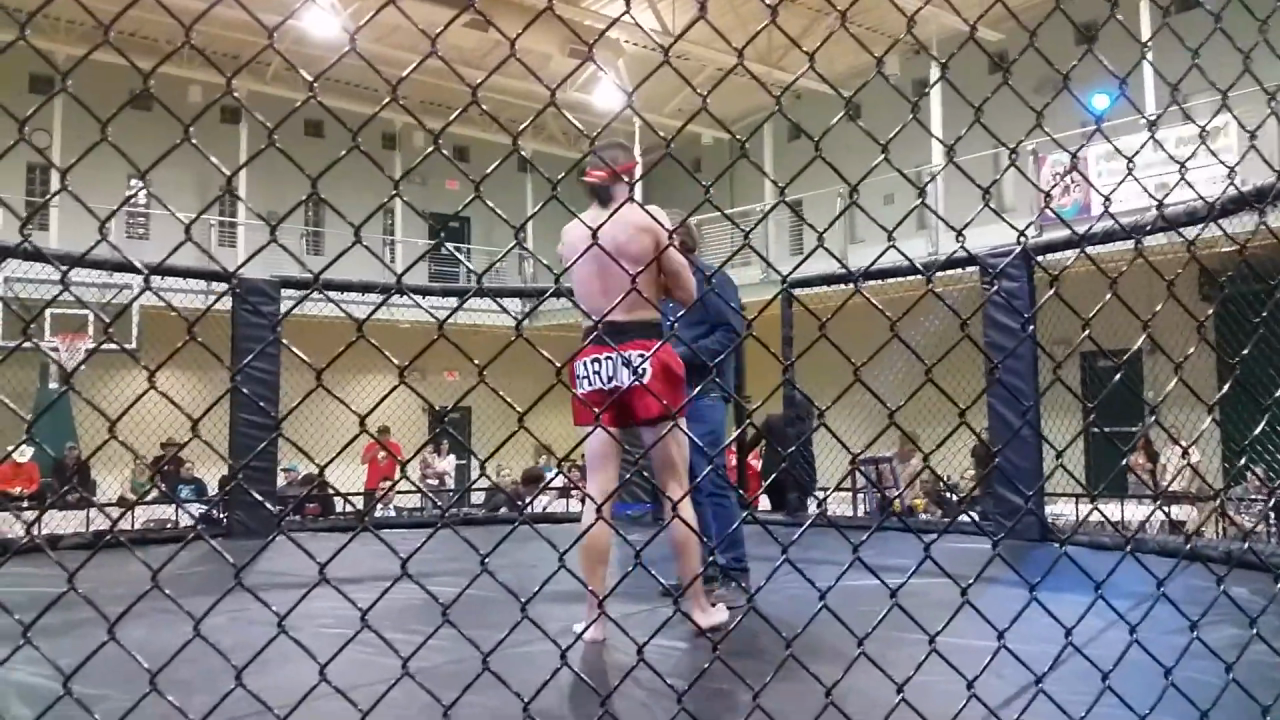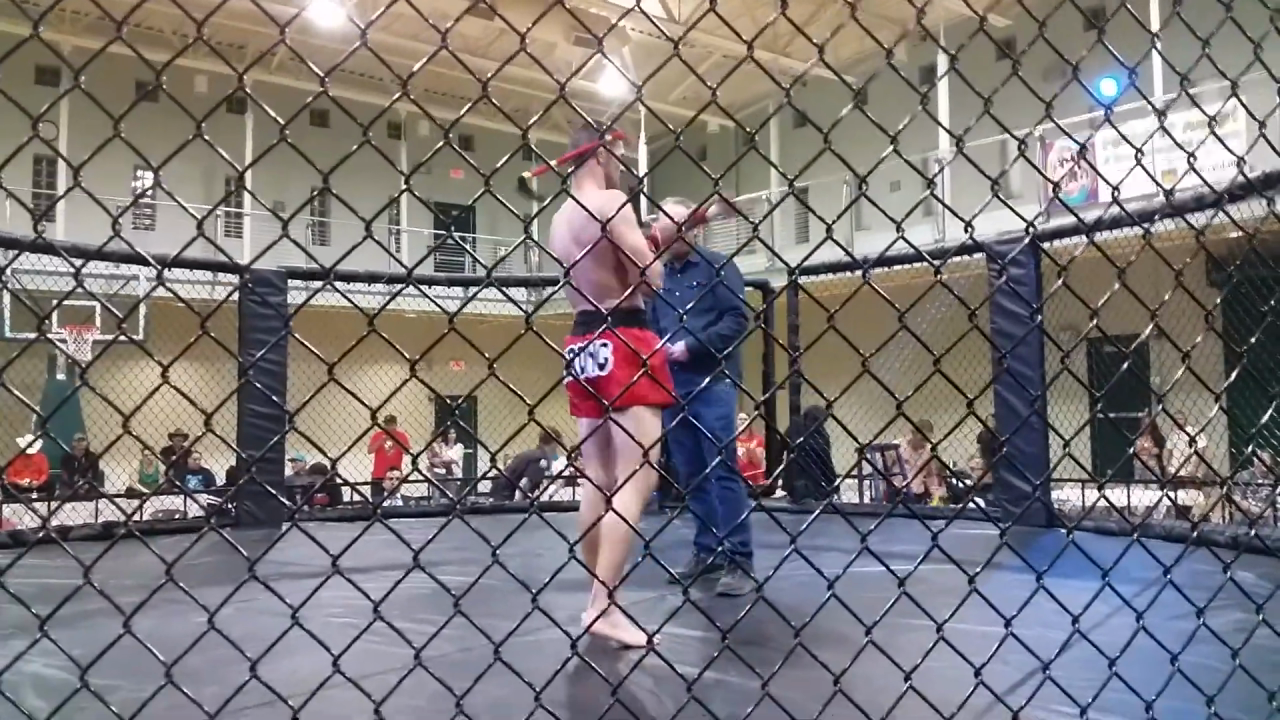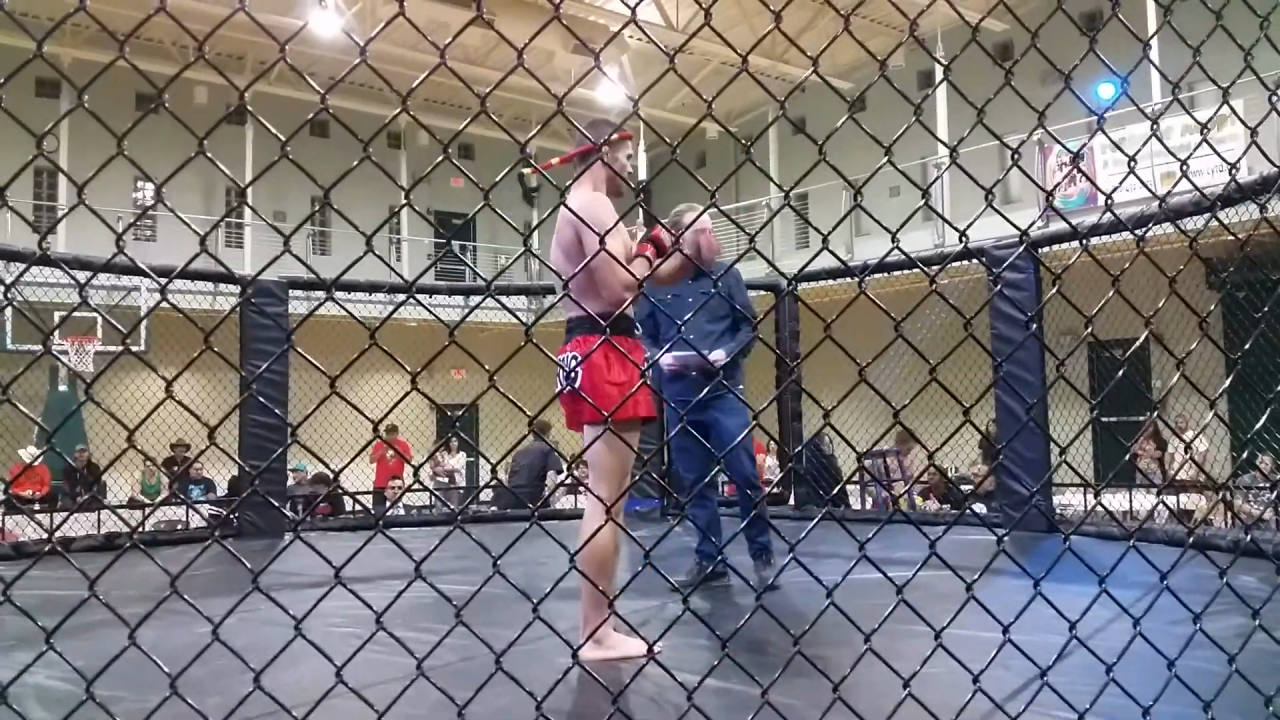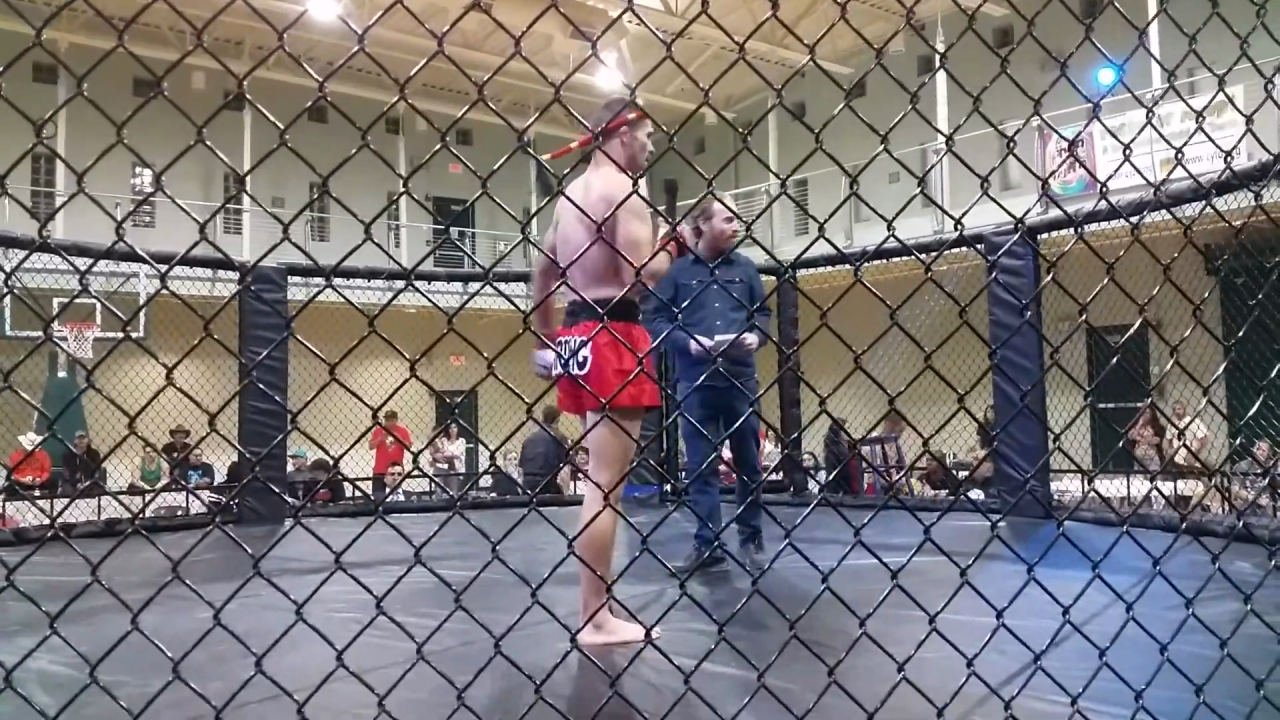
dt=0.4s
person 1, frame 1
left shoulder: (569, 234)
right shoulder: (651, 220)
right elbow: (687, 295)
left hip: (593, 359)
right hip: (645, 354)
left knee: (598, 492)
right knee: (675, 487)
left ankle: (593, 616)
right ankle: (698, 604)
person 1, frame 2
left shoulder: (564, 214)
right shoulder: (611, 202)
right elbow: (650, 279)
left wrist: (682, 225)
right wrist: (652, 242)
left hip: (584, 345)
right hip: (622, 342)
left knee: (600, 482)
right knee: (637, 477)
left ankle: (599, 604)
right ankle: (603, 610)
person 1, frame 3
left shoulder: (577, 208)
right shoulder: (595, 205)
left elbow: (628, 284)
right elbow: (617, 291)
left wrist: (680, 261)
right wrist: (651, 250)
left hip: (584, 350)
right hip: (606, 352)
left knee: (602, 497)
right knee: (608, 498)
left ankle: (596, 623)
right ankle: (598, 634)
person 1, frame 4
left shoulder: (573, 193)
right shoulder: (625, 188)
left elbow: (543, 275)
right elbow: (642, 277)
left wrist: (546, 338)
right wrist: (671, 244)
left hip: (575, 337)
right hip: (611, 337)
left knee: (600, 480)
right knee: (609, 484)
left ankle: (595, 606)
right ankle: (596, 619)
person 2, frame 1
left shoulder: (713, 280)
left elbow: (731, 334)
left wrist: (680, 355)
left hip: (704, 394)
left knee: (713, 481)
right knee: (684, 483)
left ankle: (735, 573)
right ankle: (703, 563)
person 2, frame 2
left shoulder: (719, 266)
right shoulder: (660, 277)
left elbow: (737, 319)
right elbow: (652, 328)
left wrist: (691, 347)
left hip: (715, 381)
right hip: (675, 386)
left knee: (723, 469)
right knee: (691, 474)
left ankle: (739, 561)
right ankle: (708, 552)
person 2, frame 3
left shoulder: (728, 276)
right shoulder: (656, 284)
left elbow: (750, 326)
right elbow: (642, 335)
left wrist: (727, 353)
right wrist: (658, 357)
left hip: (725, 393)
right hip: (679, 397)
left knee: (744, 475)
right knee: (693, 481)
left ankle: (762, 554)
right ankle: (709, 559)
person 2, frame 4
left shoulder: (745, 267)
right shoulder: (676, 269)
left elbow: (763, 313)
right elbow: (659, 321)
left wrist: (756, 335)
right wrist: (687, 341)
left hip: (741, 379)
right hip: (695, 382)
left knee: (749, 464)
right knee: (700, 466)
left ankle: (750, 540)
right ankle: (707, 544)
